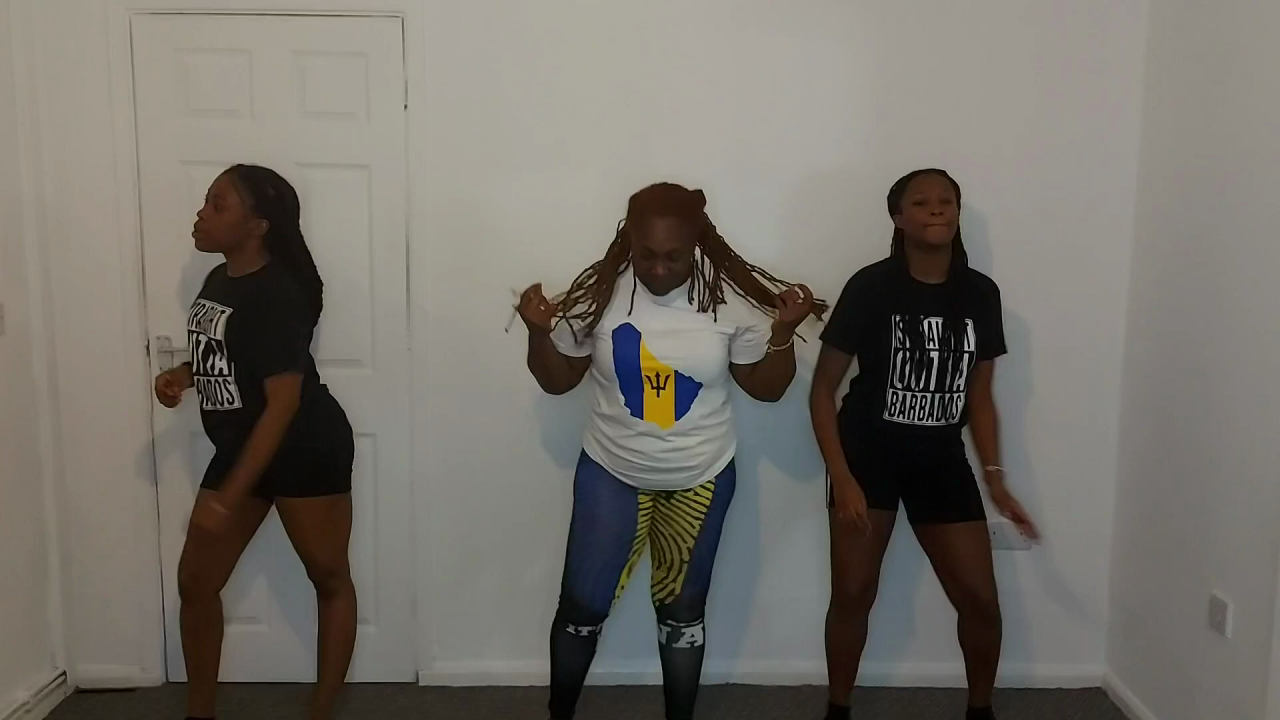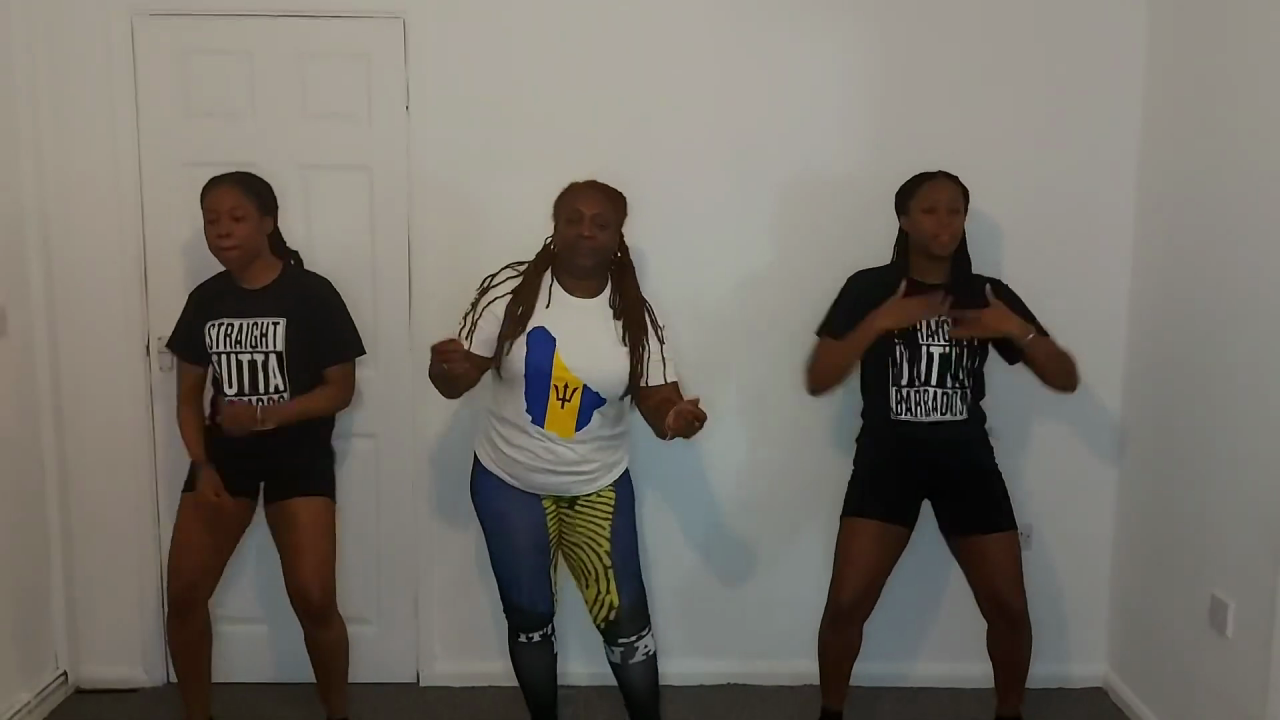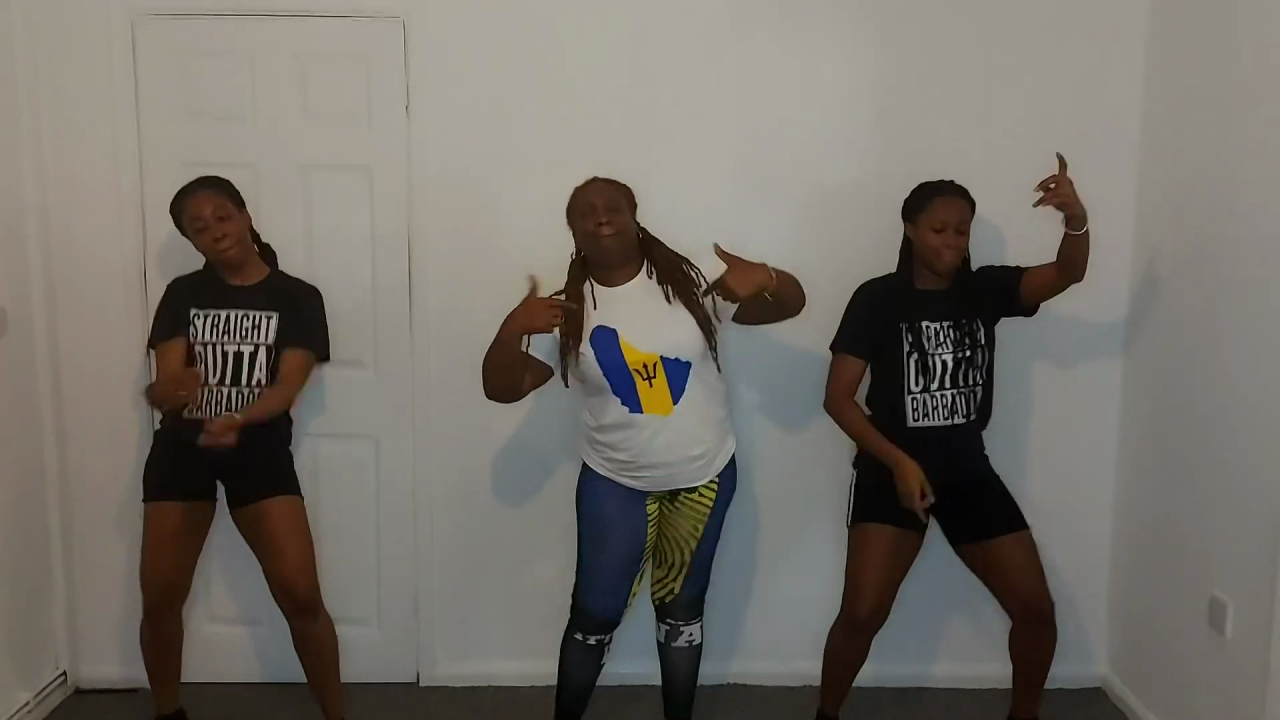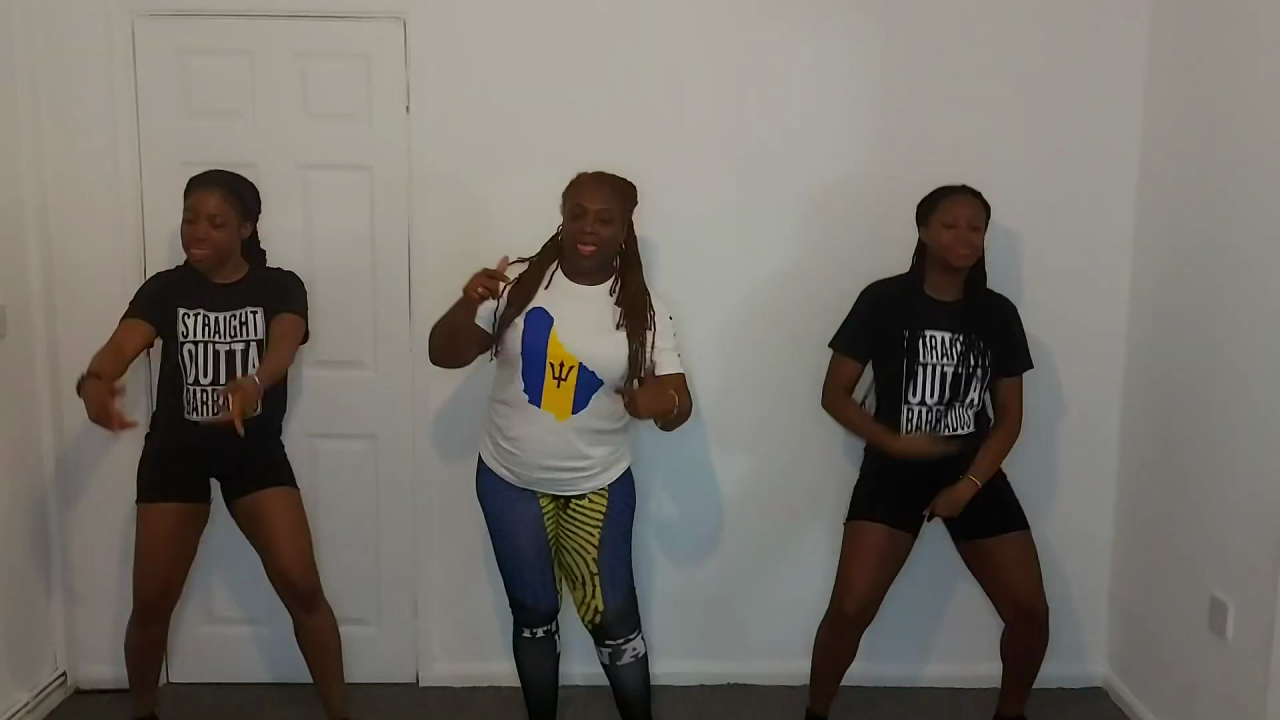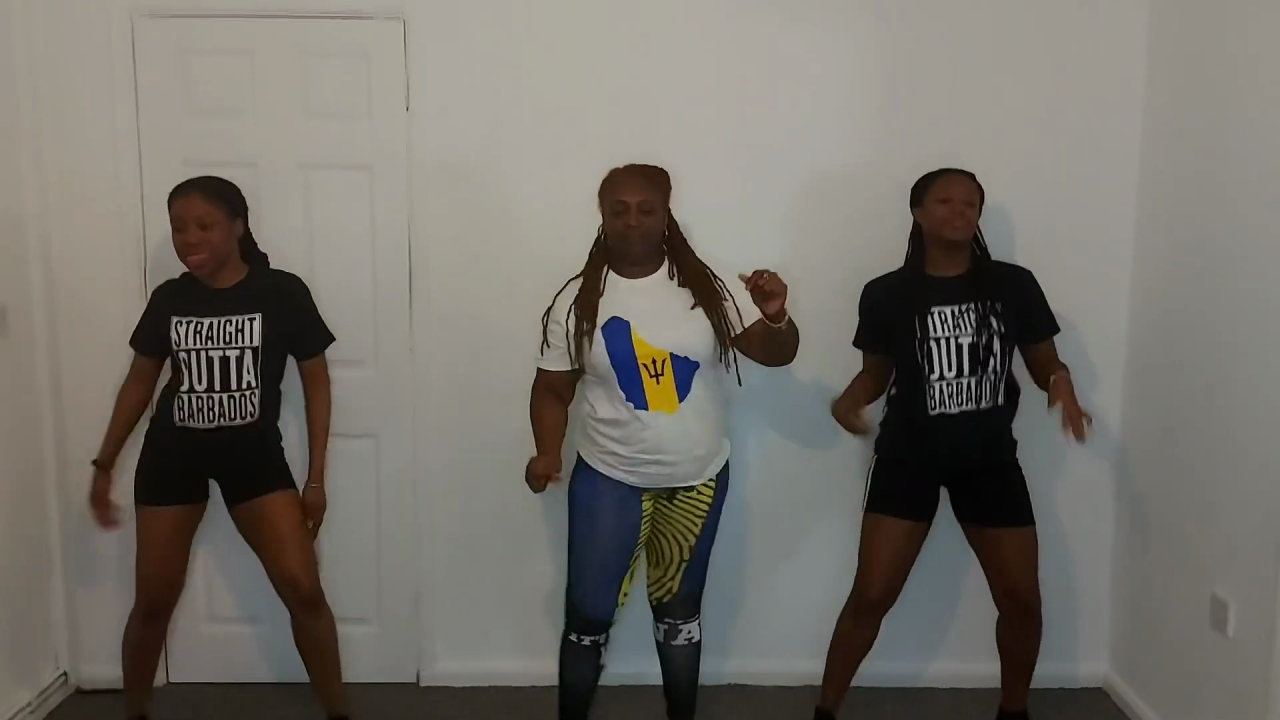
dt=1s
person 1, frame 1
left shoulder: (982, 294)
right shoulder: (871, 288)
left elbow: (980, 393)
right elbow: (824, 386)
left wrist: (996, 480)
right wrist: (840, 476)
left hip: (943, 462)
right hip: (869, 455)
left knee: (979, 601)
right knee: (853, 595)
person 1, frame 2
left shoulder: (988, 296)
right shoulder: (870, 287)
left elbow: (1066, 379)
right elbow: (818, 379)
left wrist: (1023, 333)
right wrist: (876, 325)
left hip: (967, 464)
right hip: (886, 461)
left knee: (1008, 608)
right knee: (847, 603)
person 1, frame 3
left shoulder: (986, 291)
right shoulder: (876, 300)
left elbow: (1068, 272)
right elbow: (838, 398)
left wrist: (1074, 216)
right wrist: (898, 461)
left hip: (966, 469)
right hip: (891, 471)
left knee: (1035, 610)
right knee: (862, 614)
person 1, frame 4
left shoulder: (998, 314)
right shoulder: (883, 302)
left elbow: (1010, 414)
right elbow: (835, 394)
left wrist: (972, 482)
right wrist: (890, 439)
left hip: (972, 475)
right hip: (893, 470)
left knee: (1029, 612)
right knee: (850, 610)
person 1, frame 5
left shoulder: (1013, 284)
right shoulder: (886, 293)
left elbow: (1045, 362)
right elbow: (876, 376)
left wrist: (1064, 391)
right wrist: (850, 401)
left hip: (989, 456)
right hip: (908, 456)
left knee: (1022, 600)
right knee: (870, 596)
person 2, frame 1
left shoulder: (279, 295)
right shoulder: (216, 283)
left elbow: (283, 406)
left wrist: (228, 499)
right wrist: (180, 379)
left hip: (309, 451)
right hip: (239, 448)
left knee: (330, 580)
right knee: (195, 580)
person 2, frame 2
left shoulder: (313, 295)
right shoulder: (204, 300)
left elbow: (342, 389)
right elbow: (189, 391)
left wrist: (272, 412)
right wrist: (201, 463)
left hip: (301, 455)
right hip: (227, 455)
left knee: (313, 600)
right knee: (184, 592)
person 2, frame 3
left shoulder: (298, 297)
right shoulder: (183, 294)
left elbow: (288, 387)
right elbow: (166, 386)
left wrist: (236, 422)
right wrist: (168, 393)
left hip: (261, 456)
right hip: (181, 454)
left knee: (301, 597)
right knee: (161, 601)
person 2, frame 4
left shoulder: (280, 287)
right shoulder: (164, 289)
left elbow: (284, 345)
right elbow: (119, 346)
left wrist: (250, 387)
right wrist: (94, 385)
left hip: (254, 447)
right hip: (176, 452)
left knee: (301, 586)
right knee: (152, 600)
person 2, frame 5
left shoulder: (283, 293)
right shoulder: (169, 299)
left elbow: (315, 385)
right elbow: (139, 383)
left wrist: (316, 478)
right wrist: (103, 467)
left hip: (256, 456)
right hip: (175, 457)
left knee: (303, 591)
right knee: (154, 601)
person 3, frame 1
left shoulder: (730, 297)
right shoulder: (597, 291)
left elbow: (766, 388)
right elbow: (557, 380)
left wrist: (784, 332)
right wrist: (539, 331)
left hip: (700, 479)
right hip: (610, 473)
left knee: (681, 608)
right knee: (582, 605)
person 3, frame 2
left shoulder: (634, 315)
right shoulder: (508, 292)
left elbow: (657, 403)
right elbow: (455, 384)
left wrist: (681, 417)
right wrist: (445, 368)
left hip: (599, 487)
right hip: (510, 485)
left knee: (626, 619)
right knee: (529, 617)
person 3, frame 3
left shoulder: (693, 279)
right shoulder: (566, 310)
left elbow: (790, 301)
right elbow: (504, 388)
left wrist: (761, 281)
right wrist: (513, 331)
left hip: (703, 475)
right hip: (617, 482)
left knee: (680, 607)
right knee: (595, 614)
person 3, frame 4
left shoulder: (642, 308)
right shoulder: (518, 282)
left elbow: (676, 399)
right elbow: (443, 354)
left wrist: (662, 402)
right wrist: (470, 305)
left hip: (600, 485)
right hip: (511, 481)
left knee: (614, 618)
right knee: (534, 615)
person 3, frame 5
left shoulder: (706, 285)
right shoulder: (577, 298)
left elbow: (777, 354)
right elbow: (552, 389)
left wrist: (776, 312)
right wrist: (547, 453)
left hip: (699, 477)
right hip: (609, 479)
left knee: (678, 606)
right knee: (588, 614)
